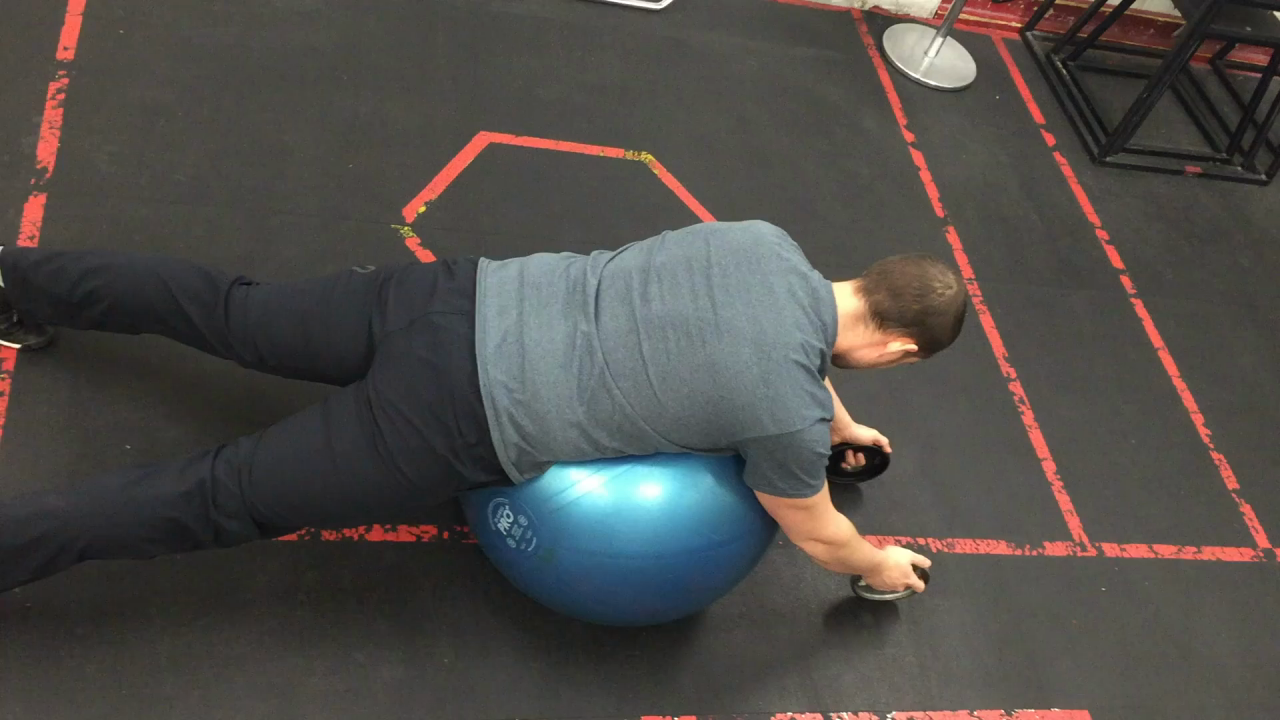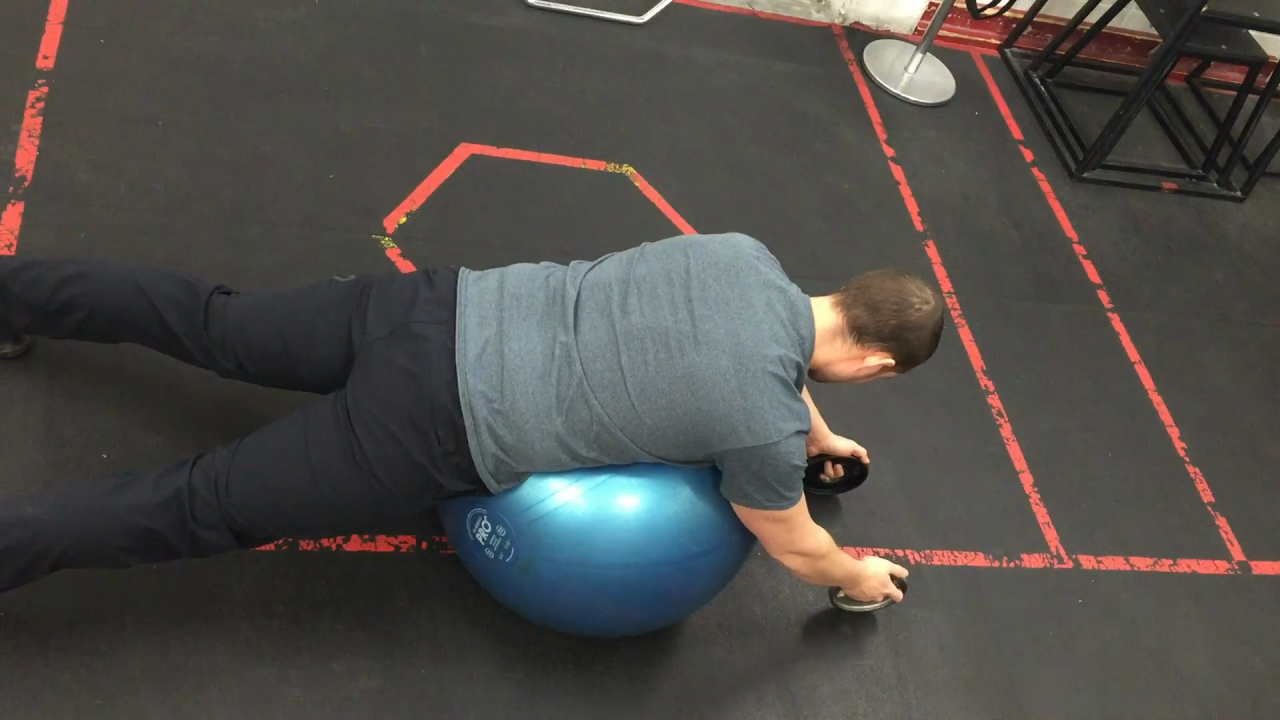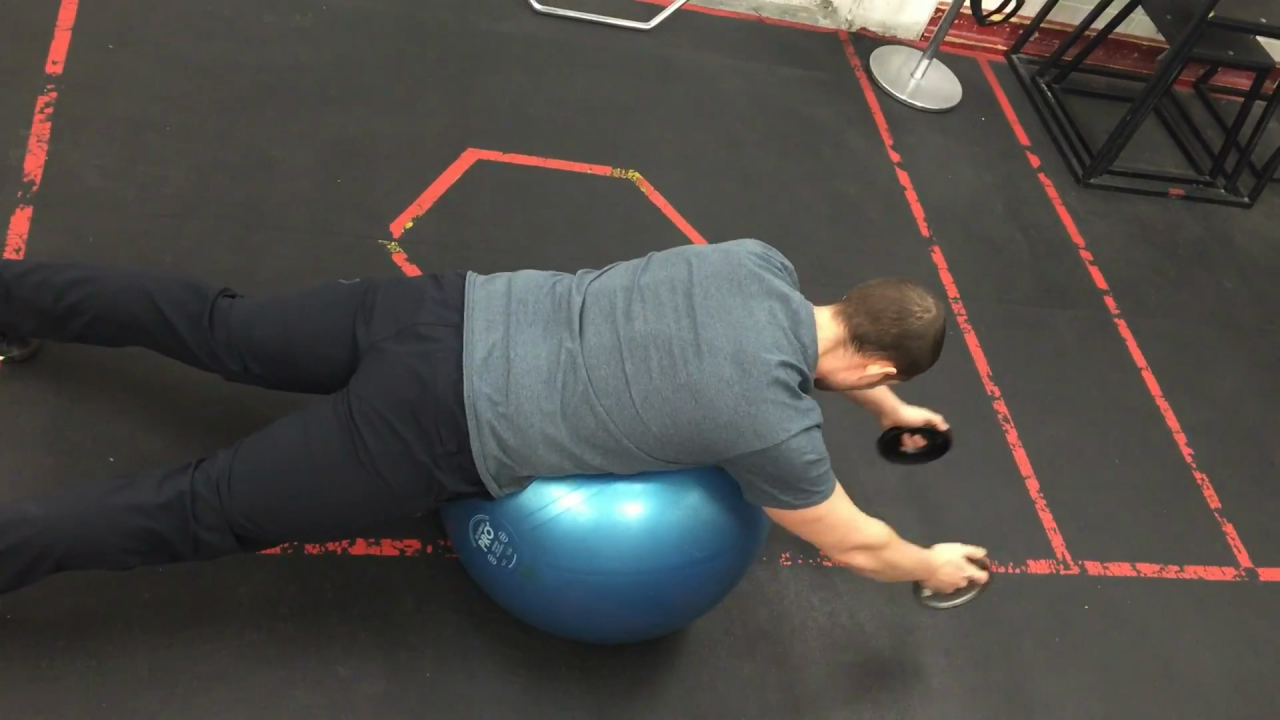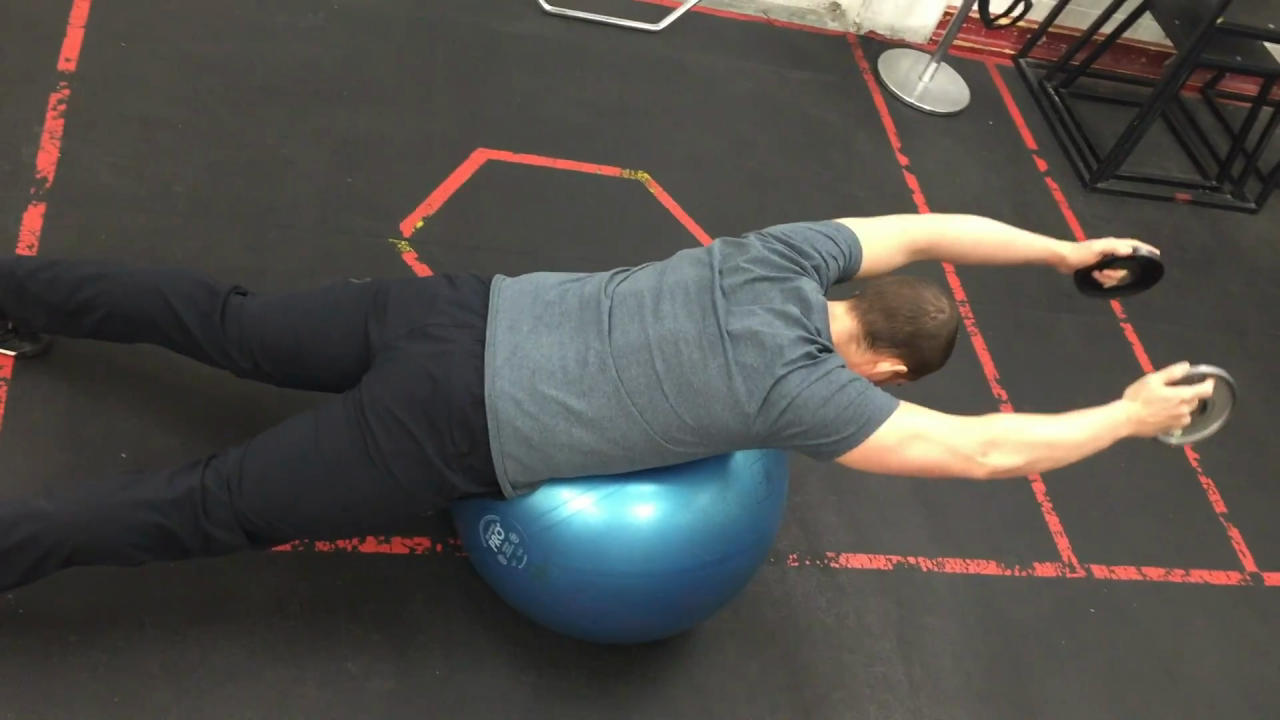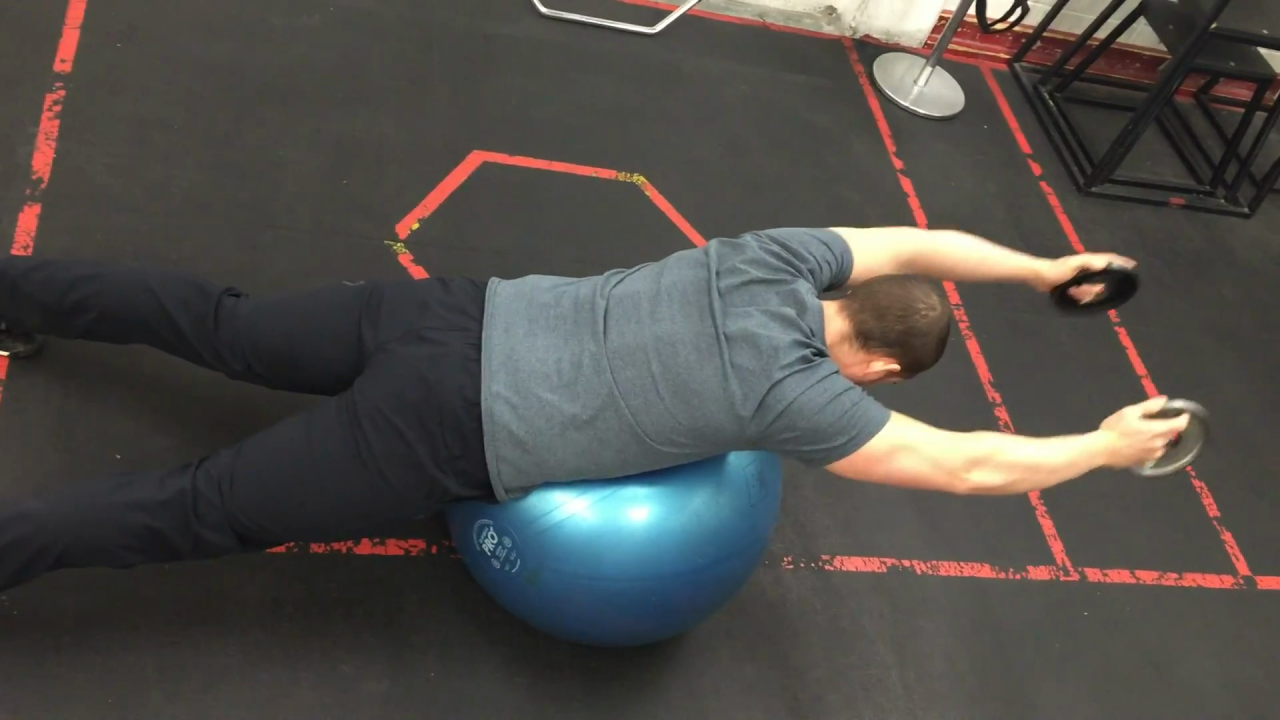
dt=1s
person 1, frame 1
left shoulder: (772, 247)
right shoulder: (786, 411)
right elbow: (817, 533)
left wrist: (838, 423)
right wrist: (883, 566)
left hip: (459, 299)
right hip: (453, 417)
left knee: (232, 314)
right knee: (223, 499)
person 1, frame 2
left shoulder: (747, 259)
right shoulder: (763, 425)
right elbow: (795, 548)
left wrist: (819, 435)
right wrist: (860, 578)
left hip: (435, 308)
right hip: (431, 424)
left knee: (213, 326)
right knee: (202, 509)
person 1, frame 3
left shoulder: (758, 266)
right shoulder: (767, 422)
right elbow: (854, 543)
left wrist: (892, 410)
right wrist: (937, 565)
left hip: (443, 313)
right hip: (436, 428)
left knee: (218, 328)
right knee: (204, 513)
person 1, frame 4
left shoulder: (783, 257)
right shoulder: (794, 391)
left elbow: (925, 229)
right elbow: (985, 451)
left wrist: (1066, 251)
right wrist: (1134, 415)
left hip: (460, 312)
right hip: (454, 428)
left knee: (232, 327)
right knee: (213, 507)
person 1, frame 5
left shoulder: (776, 257)
right shoulder: (788, 394)
left elbow: (916, 244)
right elbow: (962, 463)
left wrist: (1047, 268)
right wrist: (1103, 446)
left hip: (457, 313)
right hip: (448, 426)
left knee: (225, 327)
right knee: (207, 508)
